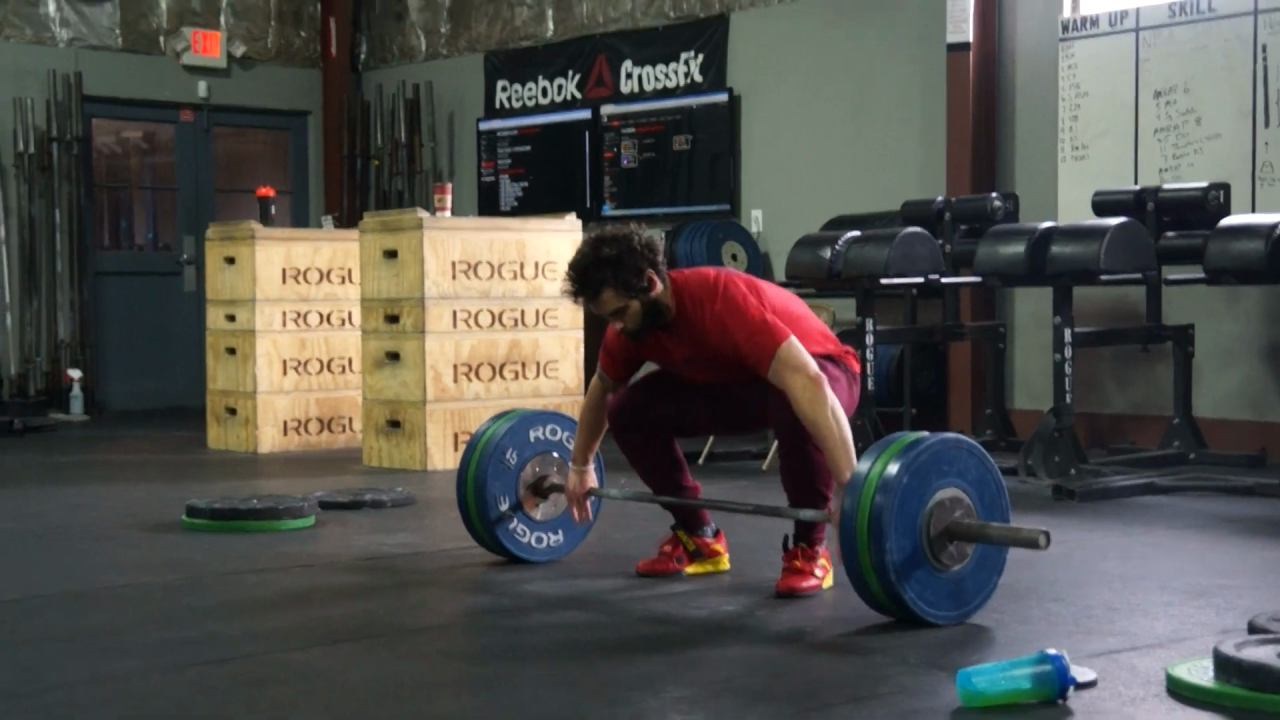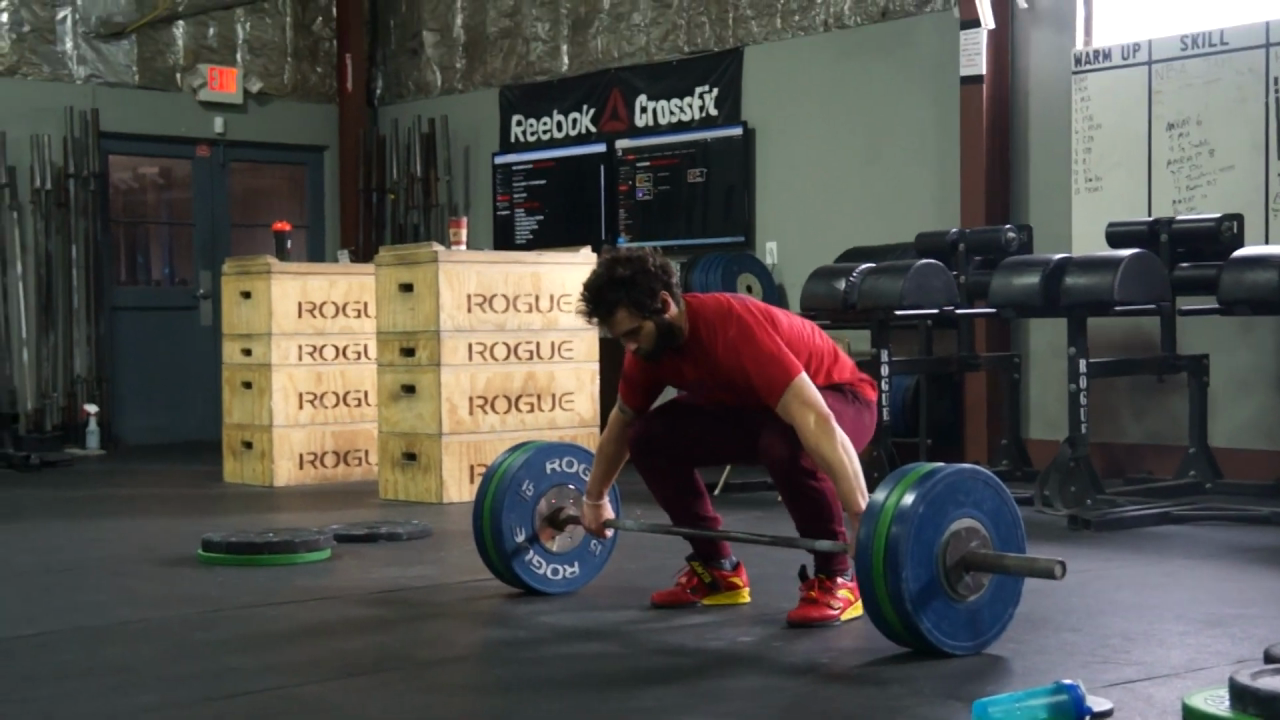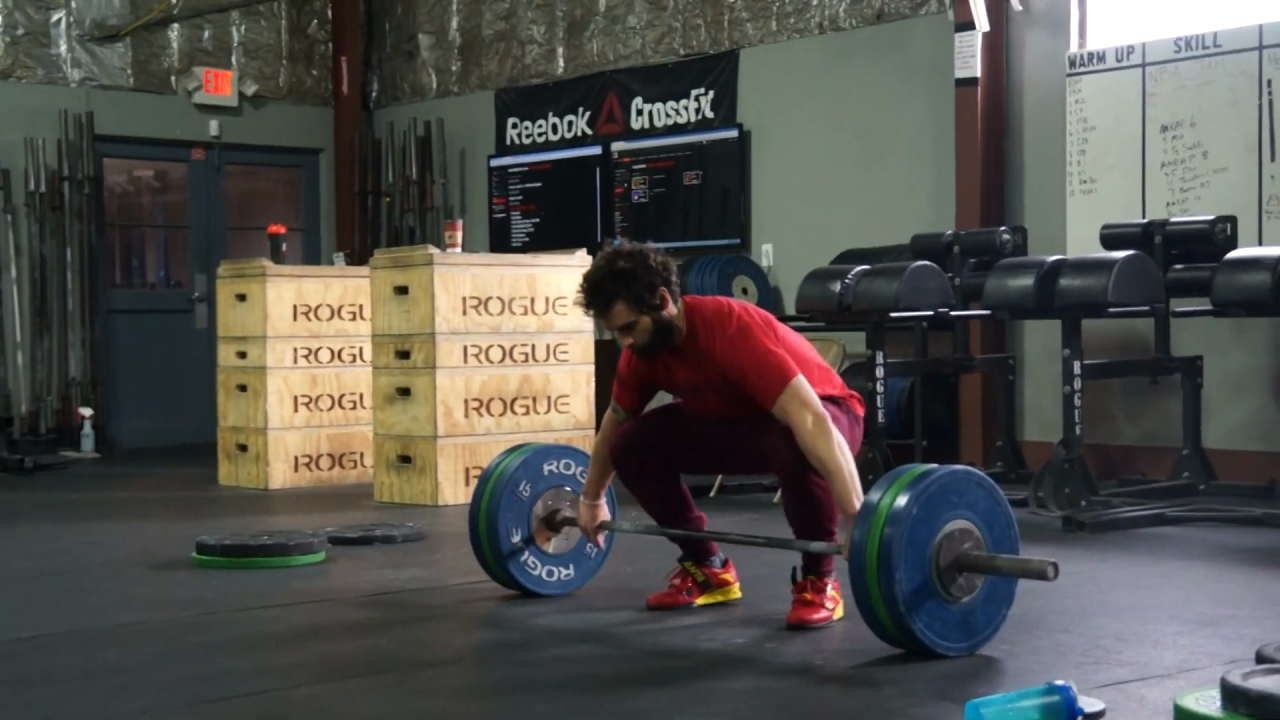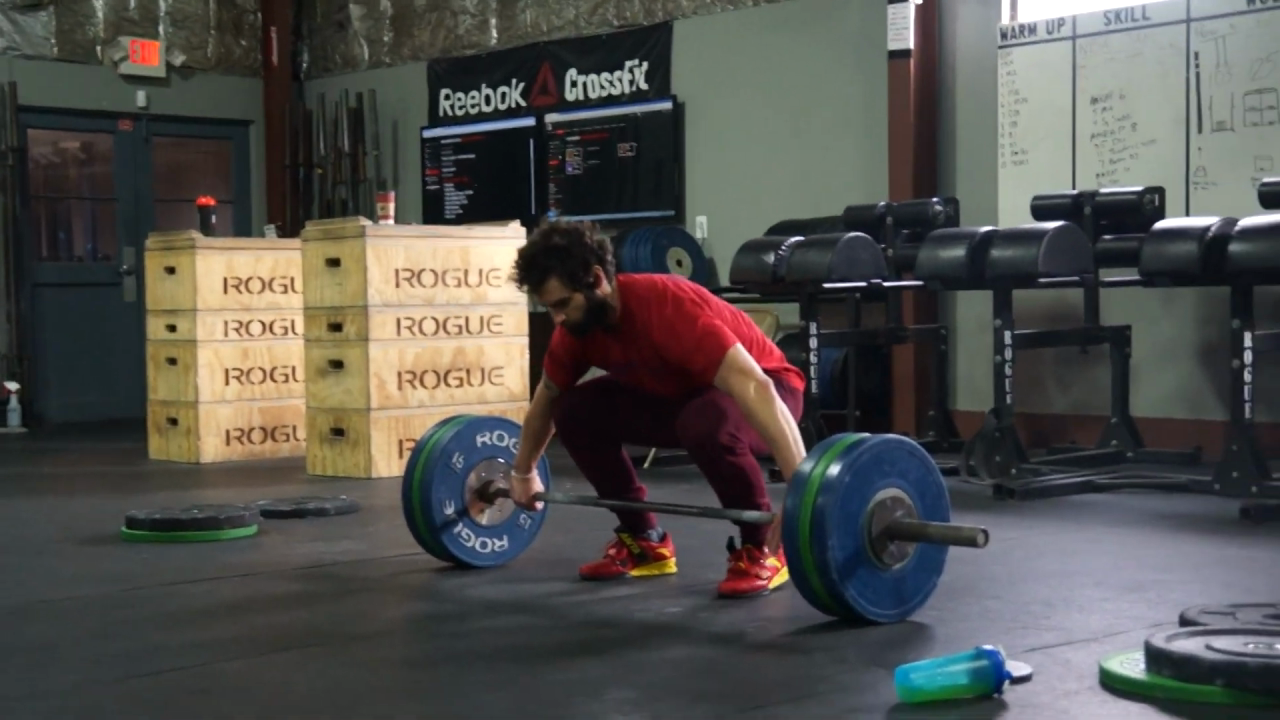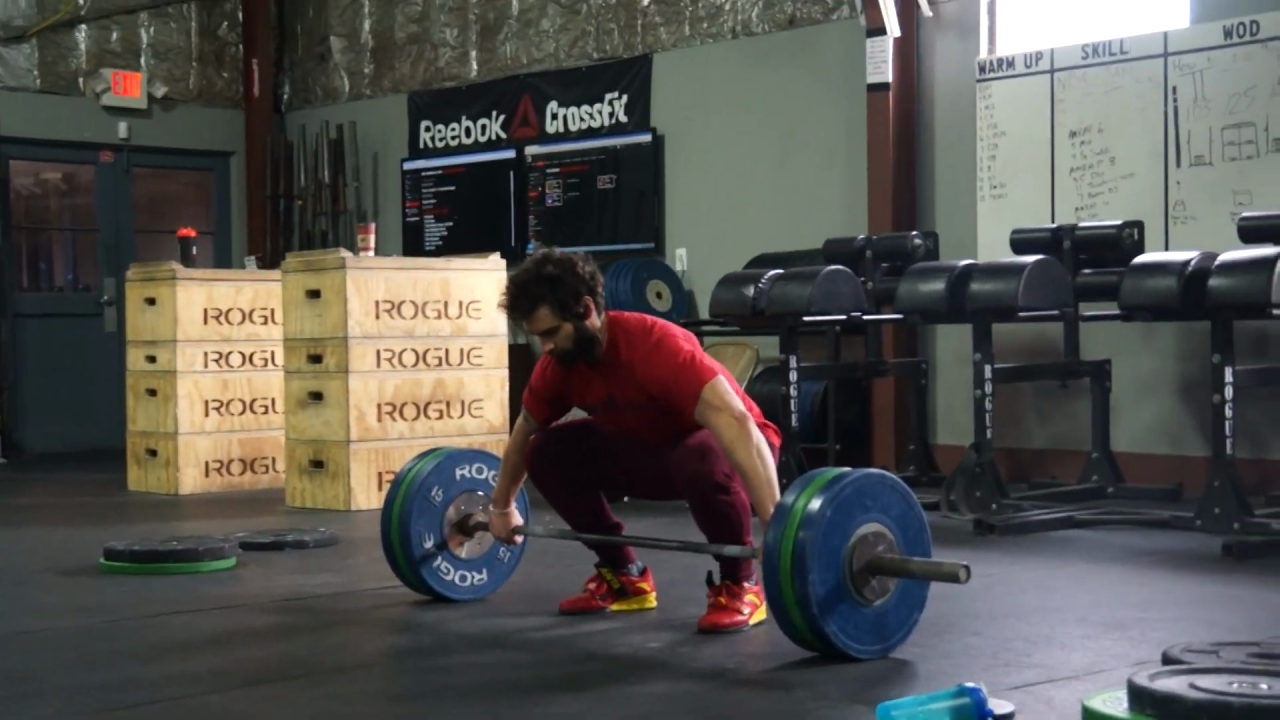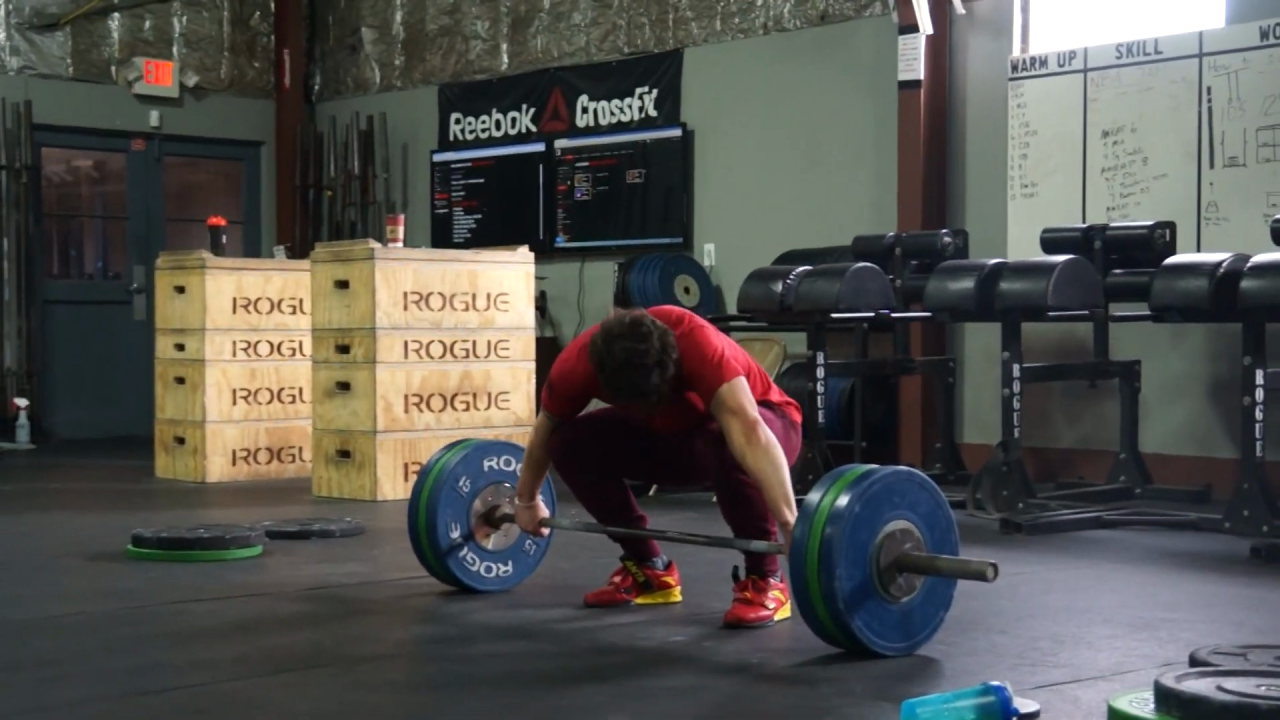
dt=0.4s
person 1, frame 1
left shoulder: (721, 301)
right shoulder: (630, 321)
left elbow: (807, 385)
right elbow: (601, 390)
left wrist: (850, 488)
right wrist: (580, 467)
left hip: (818, 367)
left knee: (796, 412)
right knee: (628, 410)
left ankle: (810, 549)
right ankle: (699, 536)
person 1, frame 2
left shoulder: (734, 328)
right shoulder: (648, 344)
left elbow: (814, 420)
right elbow: (622, 422)
left wrist: (863, 519)
right wrist: (595, 499)
left hip: (840, 396)
left knee: (787, 446)
right knee: (648, 437)
left ankle: (836, 578)
right ankle: (717, 567)
person 1, frame 3
left shoulder: (733, 331)
right shoulder: (641, 349)
left elbow: (811, 421)
right elbow: (615, 421)
left wrist: (859, 521)
right wrist: (591, 500)
left hip: (823, 411)
left knee: (794, 448)
right knee: (630, 446)
left ankle: (820, 581)
right ankle: (707, 567)
person 1, frame 4
left shoulder: (667, 307)
right shoulder: (576, 328)
left elbow: (753, 388)
right elbow: (546, 397)
right wrist: (523, 473)
left hip: (765, 387)
left knee: (706, 426)
right knee: (572, 410)
left ankle: (759, 550)
right ankle: (644, 539)
person 1, frame 5
left shoulder: (653, 345)
right shoulder: (557, 366)
left elbow: (735, 422)
right elbow: (525, 432)
right wrist: (502, 507)
left hip: (729, 446)
left knee: (701, 462)
right knee: (545, 453)
left ankle: (740, 586)
right ankle: (624, 575)
person 1, frame 6
left shoulder: (691, 338)
right shoulder: (577, 363)
left elbow: (746, 432)
right elbow: (547, 428)
left wrist: (792, 526)
right wrist: (527, 502)
left hip: (761, 418)
left knee: (726, 454)
right knee: (570, 445)
left ankle: (765, 581)
right ankle: (648, 567)
